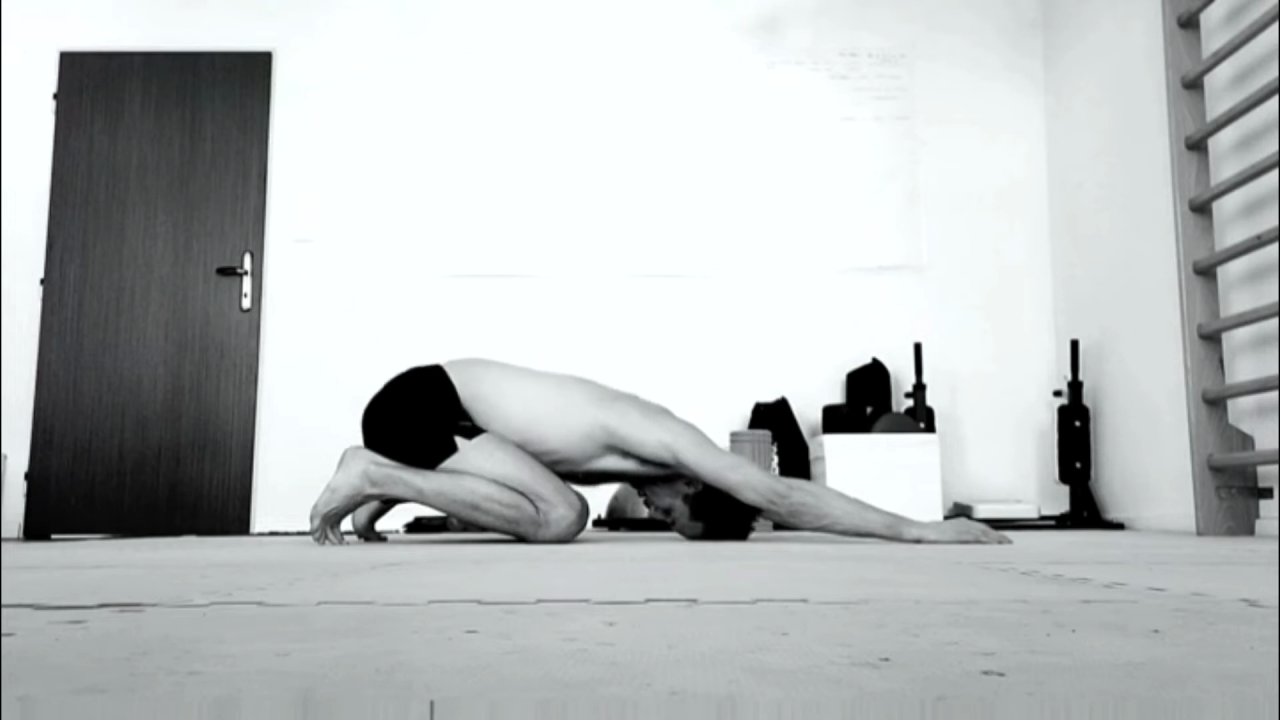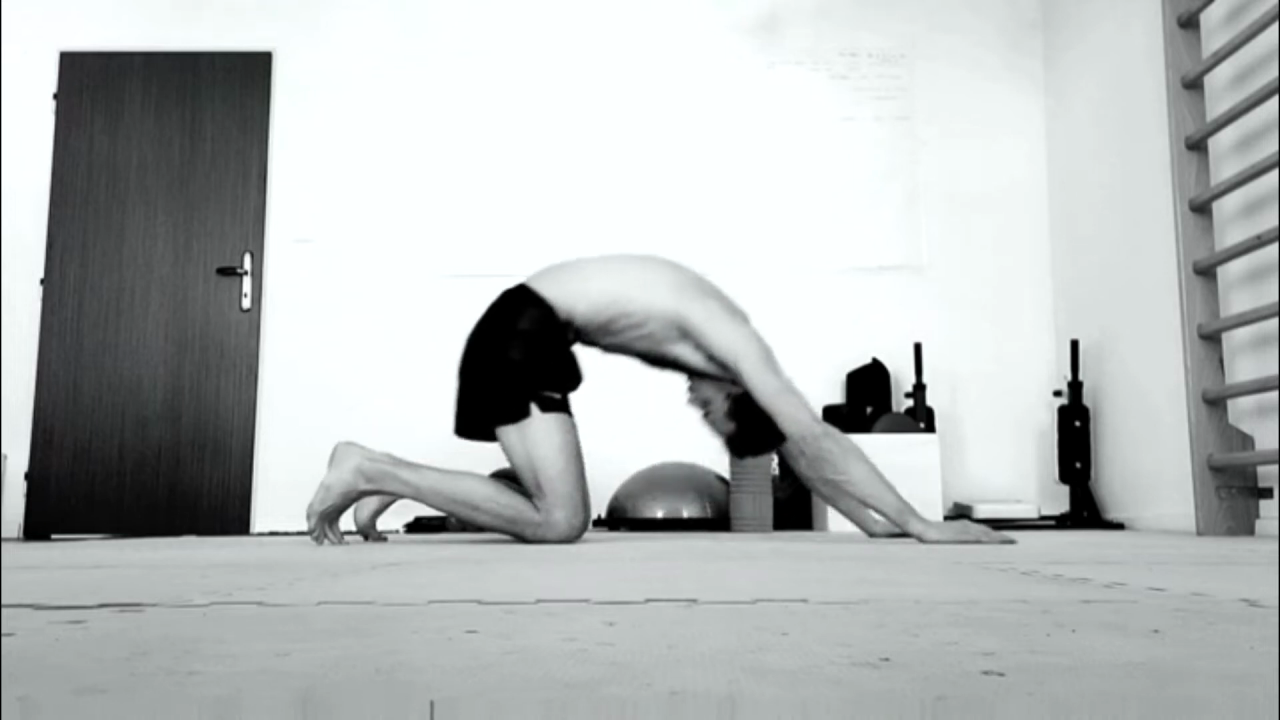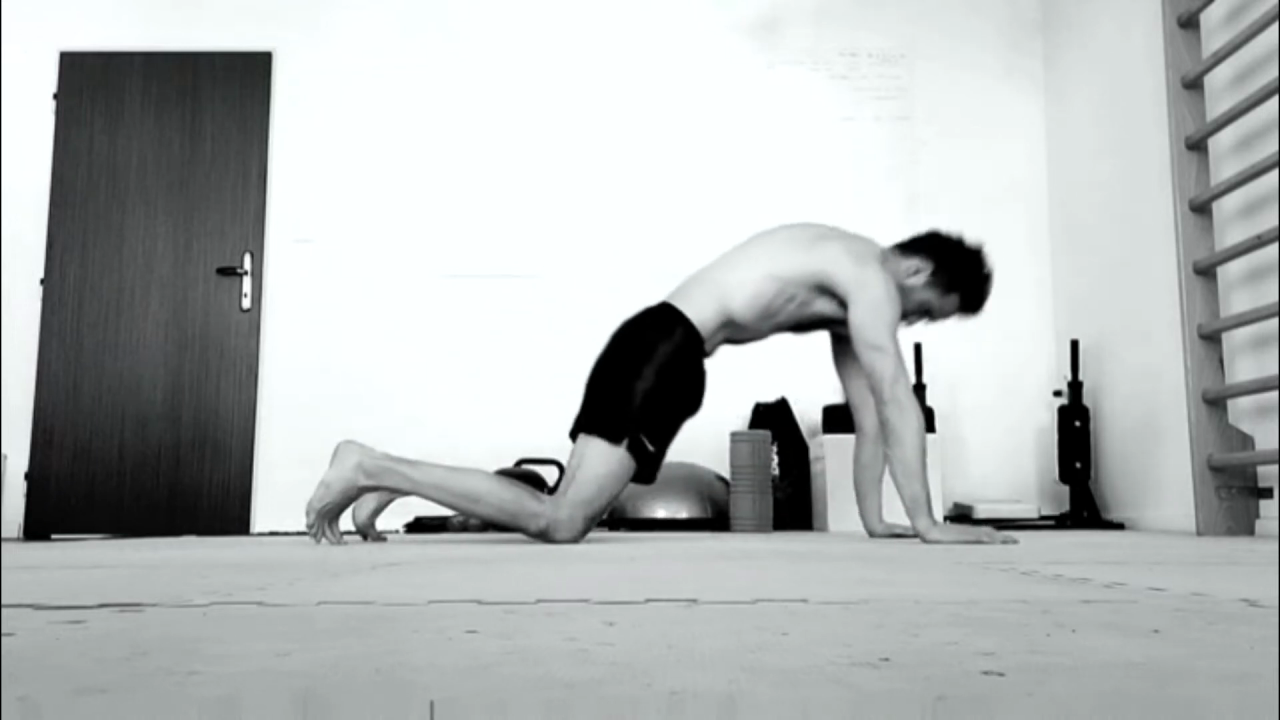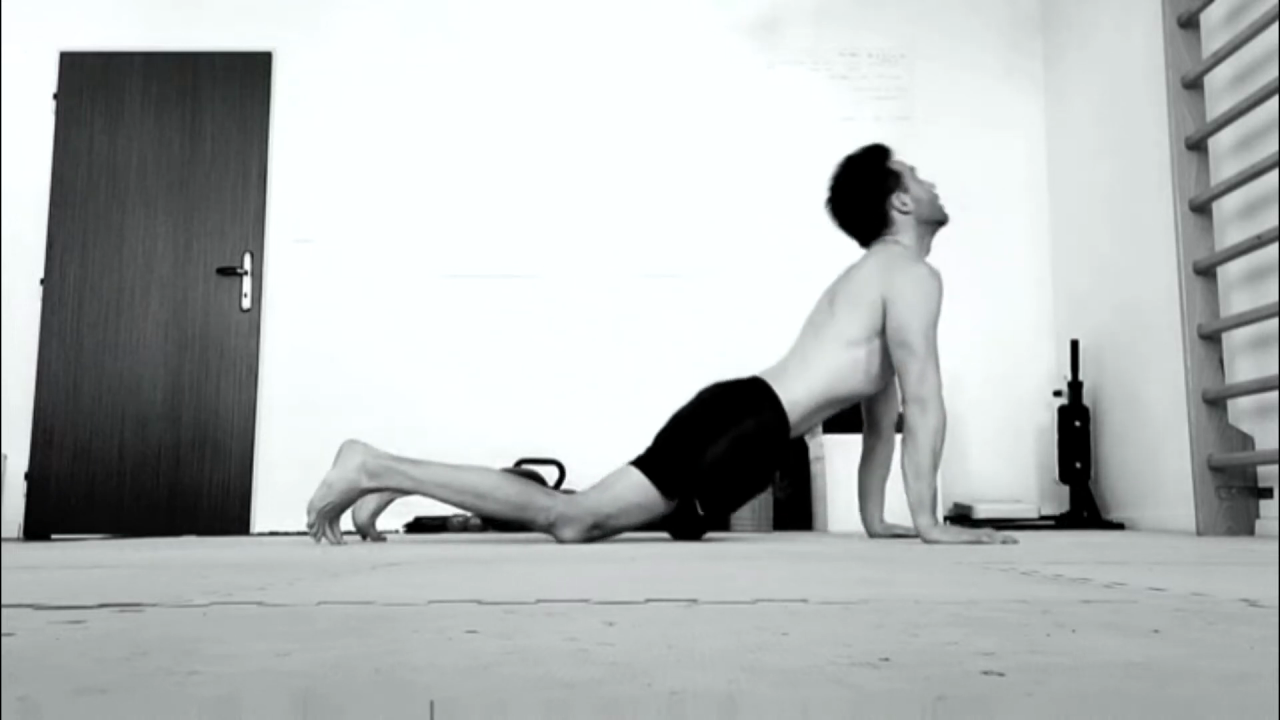
dt=0.7s
person 1, frame 1
left shoulder: (647, 438)
right shoulder: (660, 442)
left elbow: (778, 495)
right elbow: (781, 497)
left wrist: (905, 528)
right wrist: (916, 530)
left hip: (435, 402)
right hip: (418, 406)
left knee: (553, 508)
right knee: (557, 518)
left ankle: (386, 483)
right ankle: (377, 478)
person 1, frame 2
left shoulder: (722, 341)
right shoulder: (731, 343)
left elbow: (800, 447)
right elbow: (815, 440)
left wrist: (871, 524)
right wrist: (916, 524)
left hip: (528, 331)
right hip: (524, 333)
left knee: (549, 508)
right knee: (558, 523)
left ankle: (378, 476)
right ankle: (370, 472)
person 1, frame 3
left shoulder: (844, 291)
right shoulder: (869, 275)
left elbow: (866, 413)
right elbow: (897, 405)
left wrist: (874, 522)
right wrist: (925, 523)
left hip: (659, 349)
right hip: (661, 351)
left knee: (563, 511)
right knee: (560, 521)
left ankle: (384, 477)
right ankle: (371, 469)
person 1, frame 4
left shoulder: (873, 272)
right shoulder: (913, 275)
left elbow: (878, 404)
right elbow: (923, 403)
left wrist: (875, 519)
right wrist: (928, 522)
left hip: (740, 415)
right hip: (749, 426)
left knee: (569, 510)
right knee: (570, 519)
left ankle: (388, 474)
right ankle: (378, 469)
